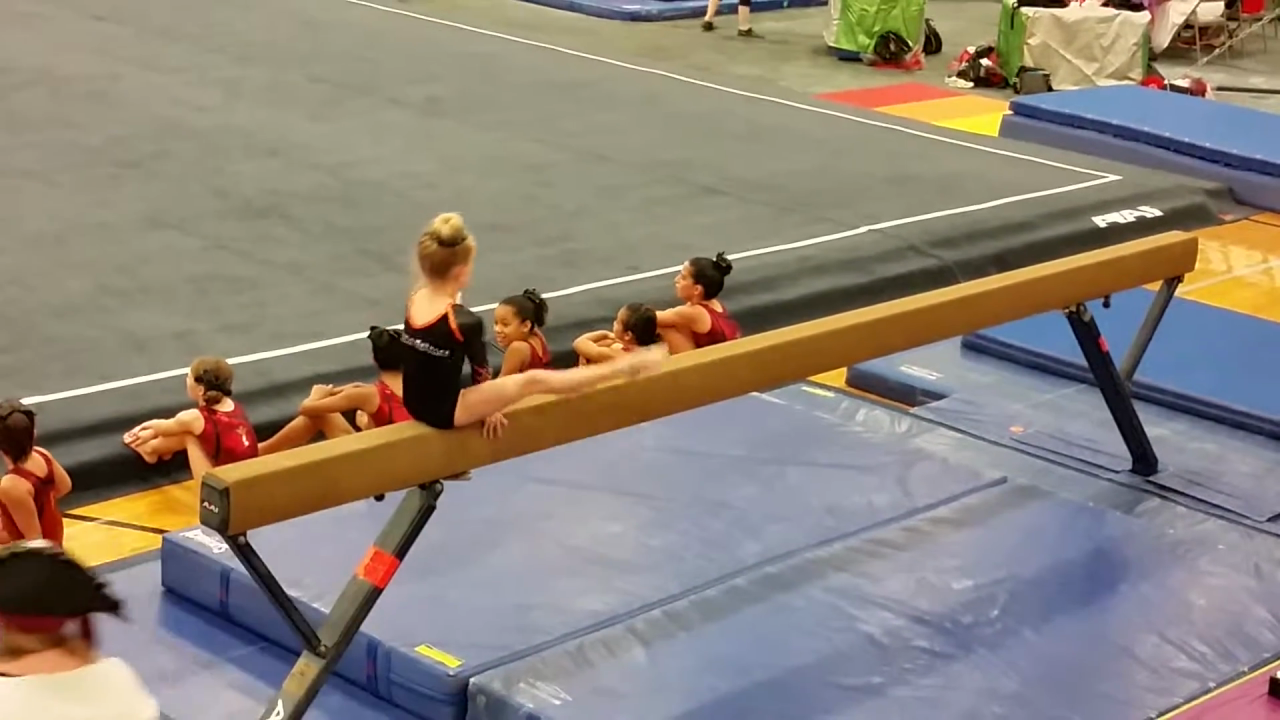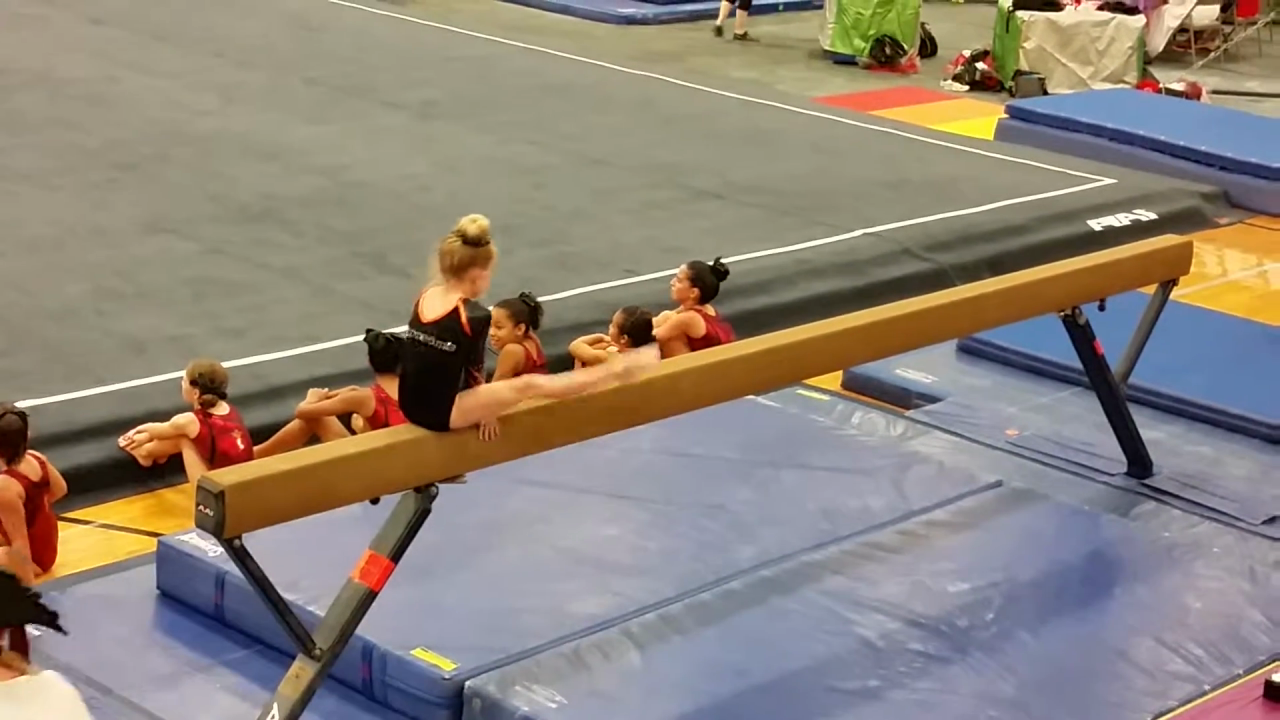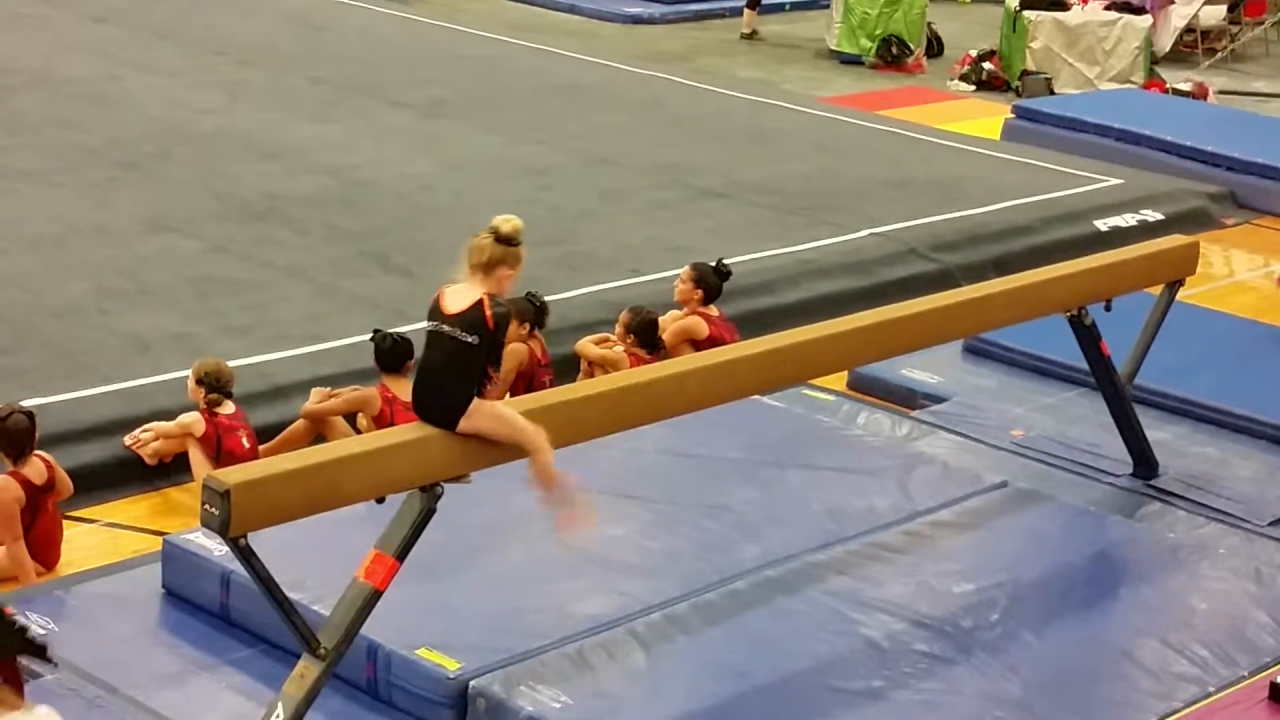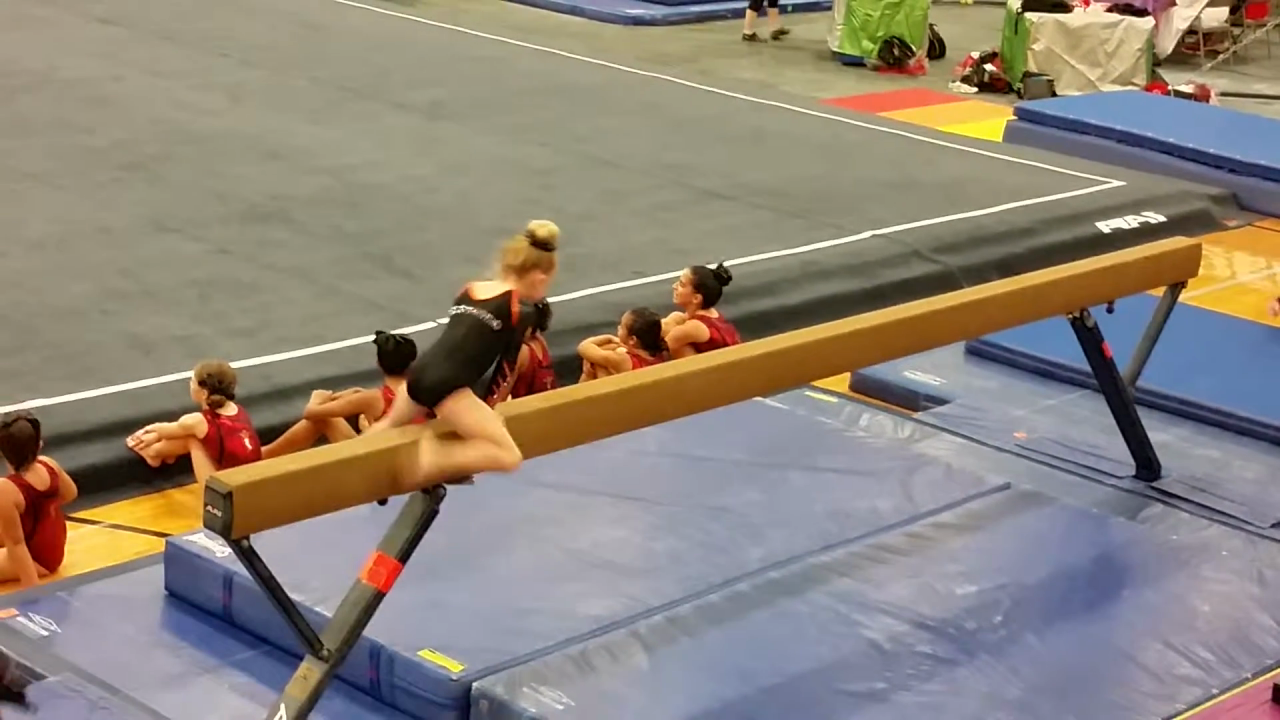
dt=0.2s
person 1, frame 1
left shoulder: (414, 299)
right shoulder: (466, 322)
right elbow: (480, 371)
right wrist: (489, 409)
left hip: (415, 406)
right hip: (444, 411)
right knee: (535, 380)
right ankle: (628, 365)
person 1, frame 2
left shoulder: (423, 299)
right shoulder: (476, 316)
right elbow: (474, 371)
right wrist: (483, 412)
left hip: (410, 408)
right hip: (439, 412)
right knee: (530, 385)
right ankle: (619, 369)
person 1, frame 3
left shoulder: (440, 297)
right shoulder: (496, 313)
right elbow: (490, 367)
right wrist: (484, 405)
left hip: (422, 407)
right hip: (455, 409)
right knee: (536, 440)
right ankle: (562, 502)
person 1, frame 4
left shoulder: (468, 291)
right shoulder: (519, 311)
right elbow: (504, 370)
right wrist: (486, 405)
left hip: (422, 373)
right hip: (447, 387)
left knee: (390, 424)
right knee: (509, 458)
right ankle: (434, 461)
